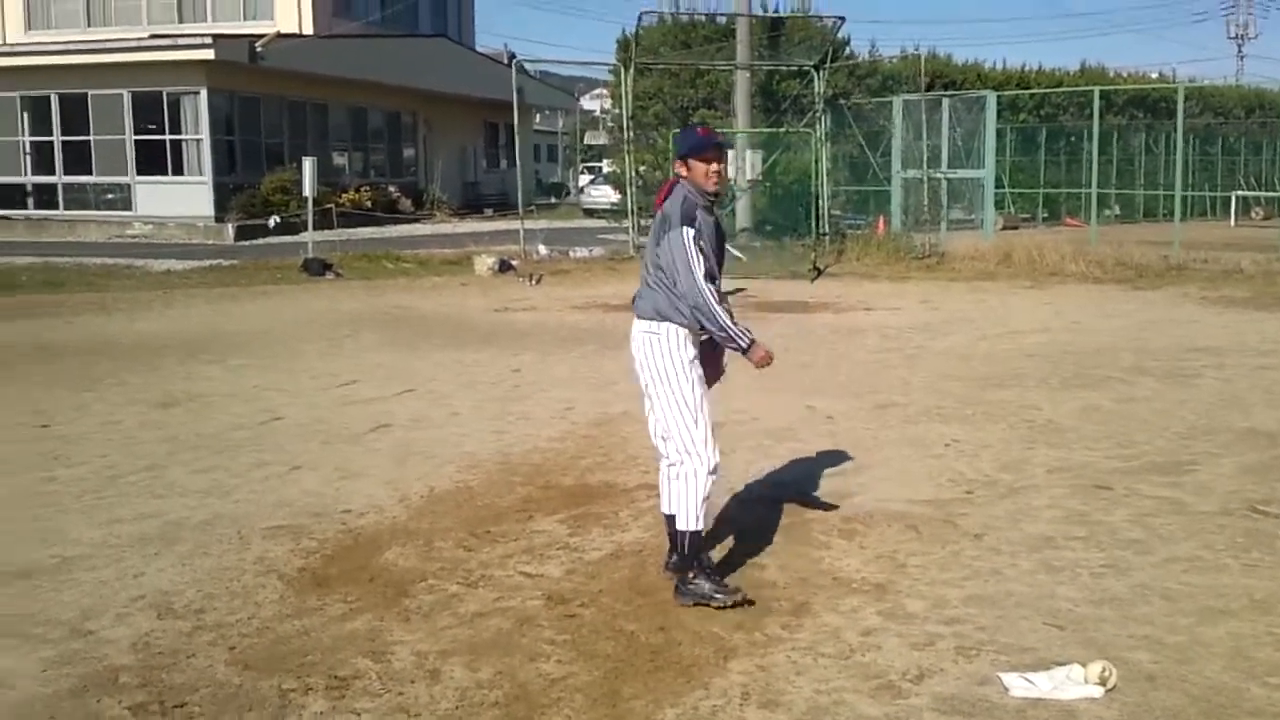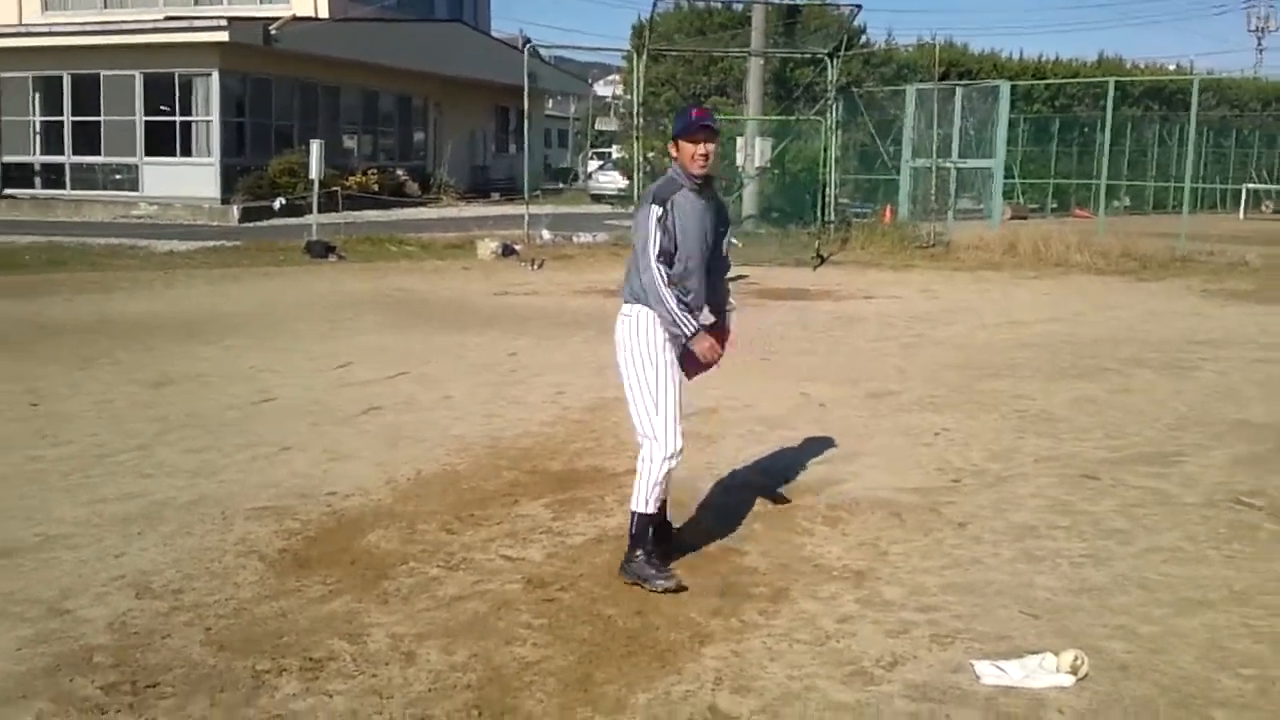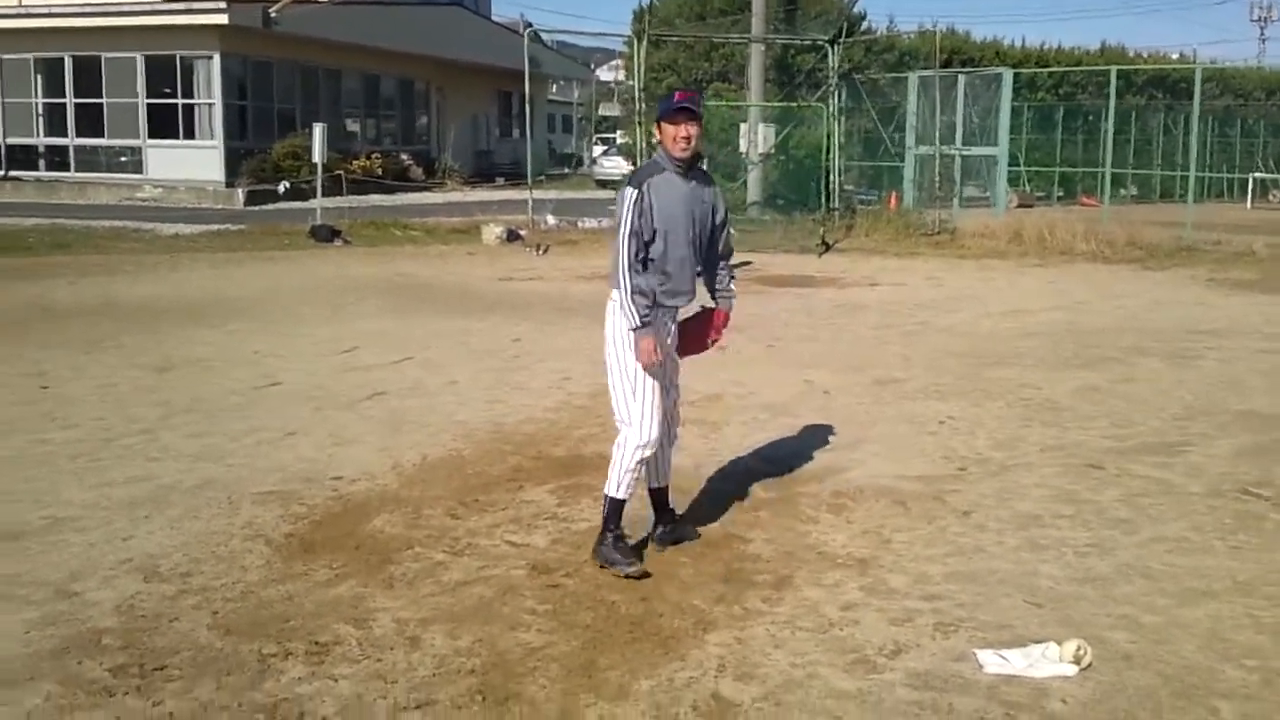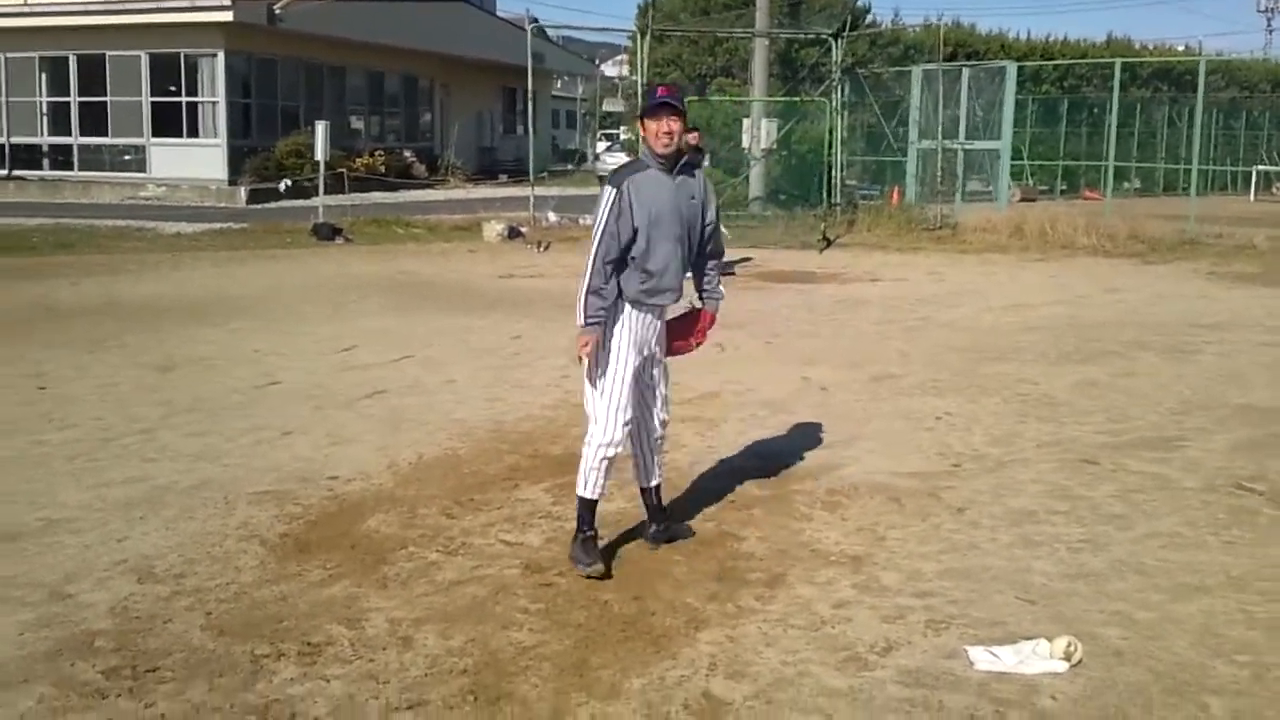
dt=0.1s
person 1, frame 1
left shoulder: (704, 211)
right shoulder: (685, 216)
right elbow: (697, 292)
left wrist: (725, 339)
right wrist: (744, 341)
left hip: (678, 341)
right hip: (666, 340)
left knee: (679, 454)
right knee: (697, 456)
left ankle: (682, 549)
right ankle: (689, 571)
person 1, frame 2
left shoulder: (711, 200)
right shoulder: (663, 199)
left elbow: (715, 266)
right elbow: (655, 276)
left wrist: (722, 314)
right wrist: (696, 332)
left hip: (670, 328)
right hip: (648, 326)
left knee: (659, 438)
right knee: (664, 441)
left ankle: (658, 534)
right ankle: (638, 554)
person 1, frame 3
left shoulder: (707, 186)
right shoulder: (644, 185)
left elbow: (716, 249)
right elbow: (628, 260)
left wrist: (723, 298)
right wrist: (641, 328)
left hip: (668, 316)
right hip: (637, 318)
left knee: (664, 425)
right knee: (640, 429)
left ankle: (664, 520)
right ankle: (610, 534)
person 1, frame 4
left shoulder: (697, 182)
right shoulder: (625, 183)
left elbow: (707, 248)
right elbow: (601, 258)
left wrist: (710, 299)
right wrist: (591, 324)
left hip: (656, 316)
right hip: (621, 316)
left knee: (651, 424)
right knee: (610, 428)
left ankle: (656, 518)
right ankle: (584, 533)
